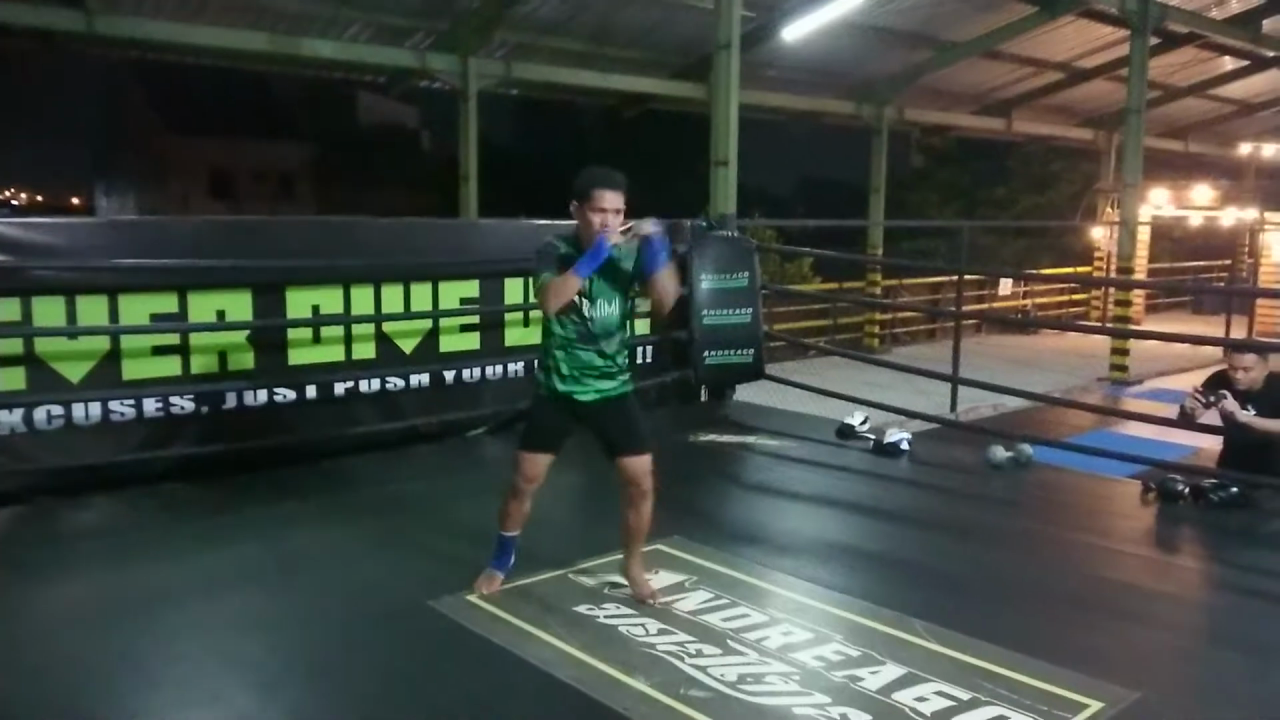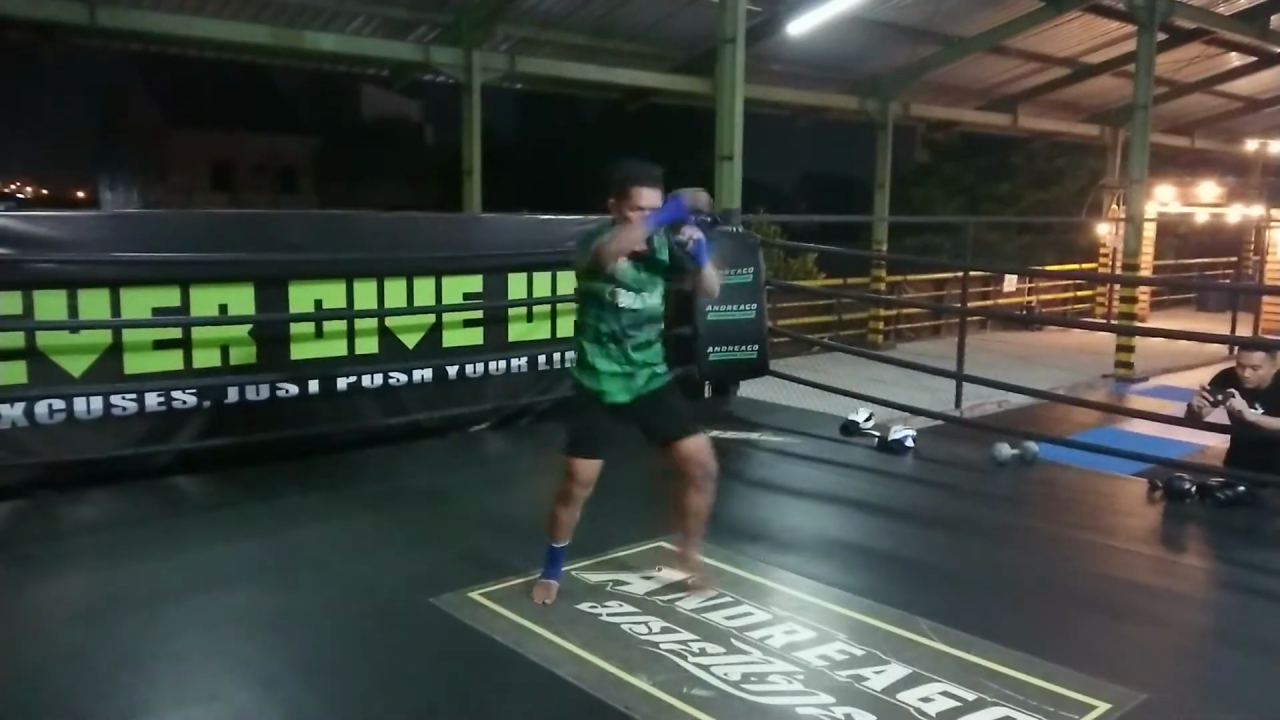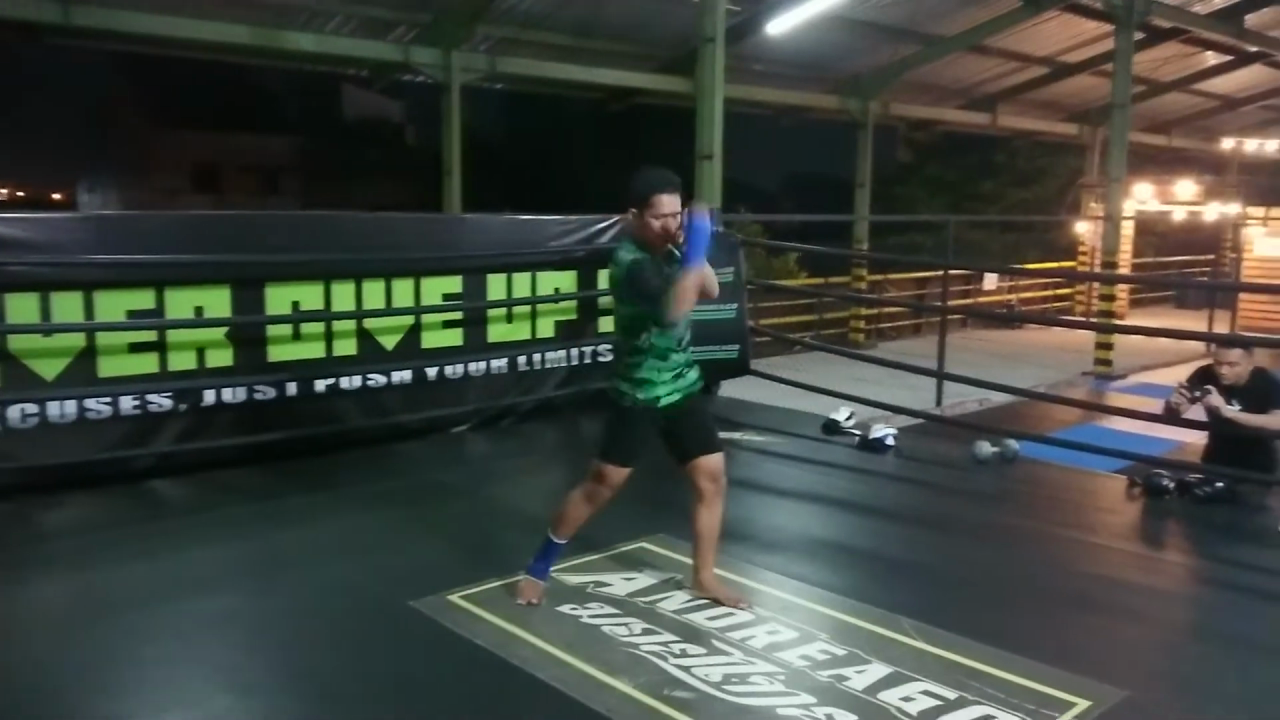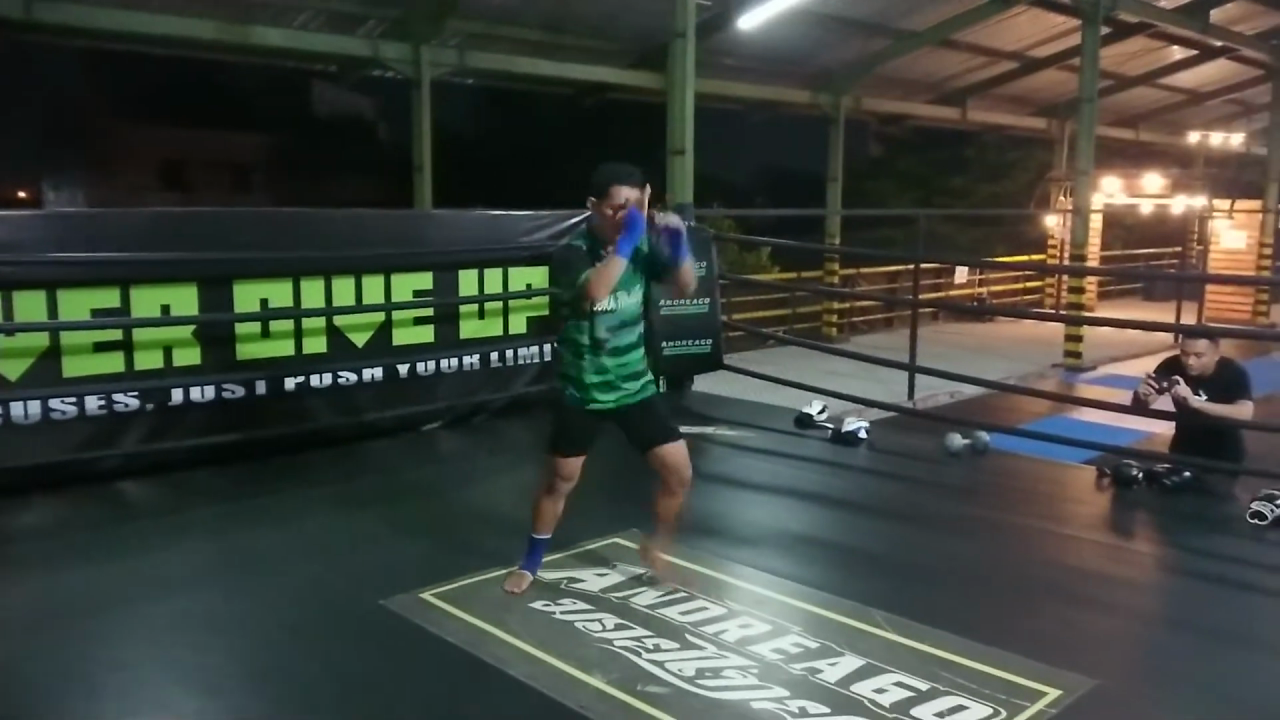
dt=0.4s
person 1, frame 1
left shoulder: (628, 253)
right shoulder: (554, 252)
left elbow: (665, 302)
right elbow: (549, 302)
left wrist: (656, 250)
right wrist: (593, 255)
left hip: (611, 389)
right hip: (557, 388)
left knee: (641, 482)
right knee: (525, 479)
left ankle: (633, 565)
right ankle: (502, 559)
person 1, frame 2
left shoulder: (664, 248)
right shoulder: (595, 243)
left elbow: (711, 290)
right elbow: (608, 250)
left wrist: (698, 249)
right wrist: (669, 213)
left hip: (652, 382)
right hip: (599, 388)
left knee: (702, 465)
right knee: (577, 484)
left ankle: (689, 548)
right ankle: (552, 568)
person 1, frame 3
left shoulder: (670, 247)
right shoulder: (630, 264)
left elbow: (710, 291)
right elbow: (676, 311)
left wrist: (694, 246)
right wrist: (699, 242)
left hip: (684, 388)
right hip: (639, 397)
left knee: (712, 479)
right knee: (602, 485)
left ankle: (704, 577)
right ankle: (540, 565)
person 1, frame 4
left shoulder: (643, 246)
right shoulder: (573, 251)
left elbow: (685, 286)
right elbow: (594, 291)
left wrist: (677, 242)
right wrist: (627, 237)
left hip: (634, 387)
right hip: (581, 391)
left knee: (678, 470)
right knee: (560, 480)
left ankle: (655, 546)
right ankle: (530, 562)
